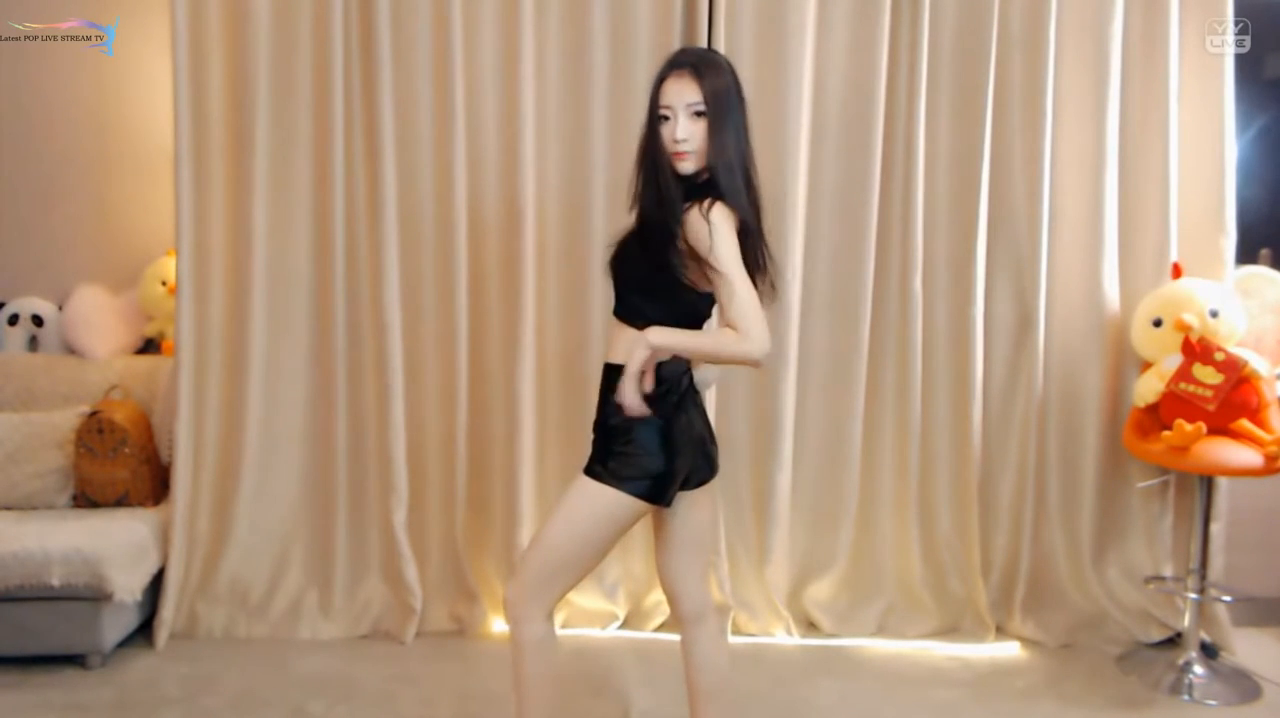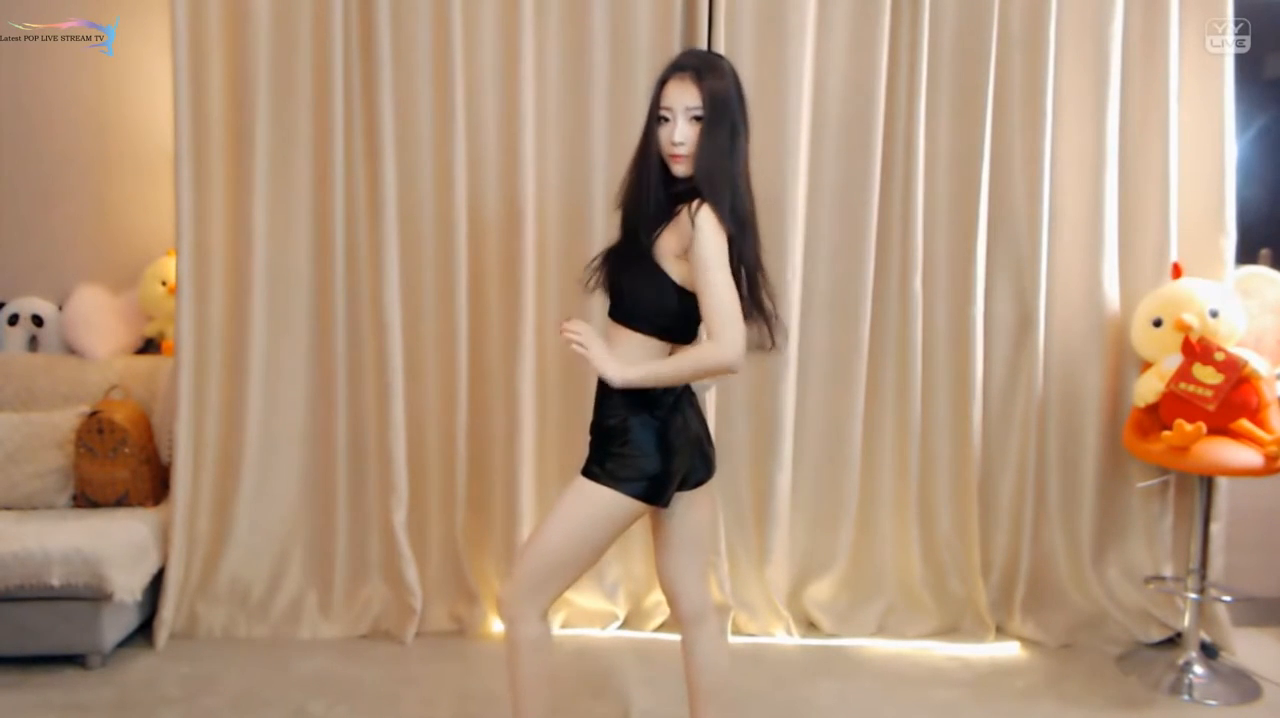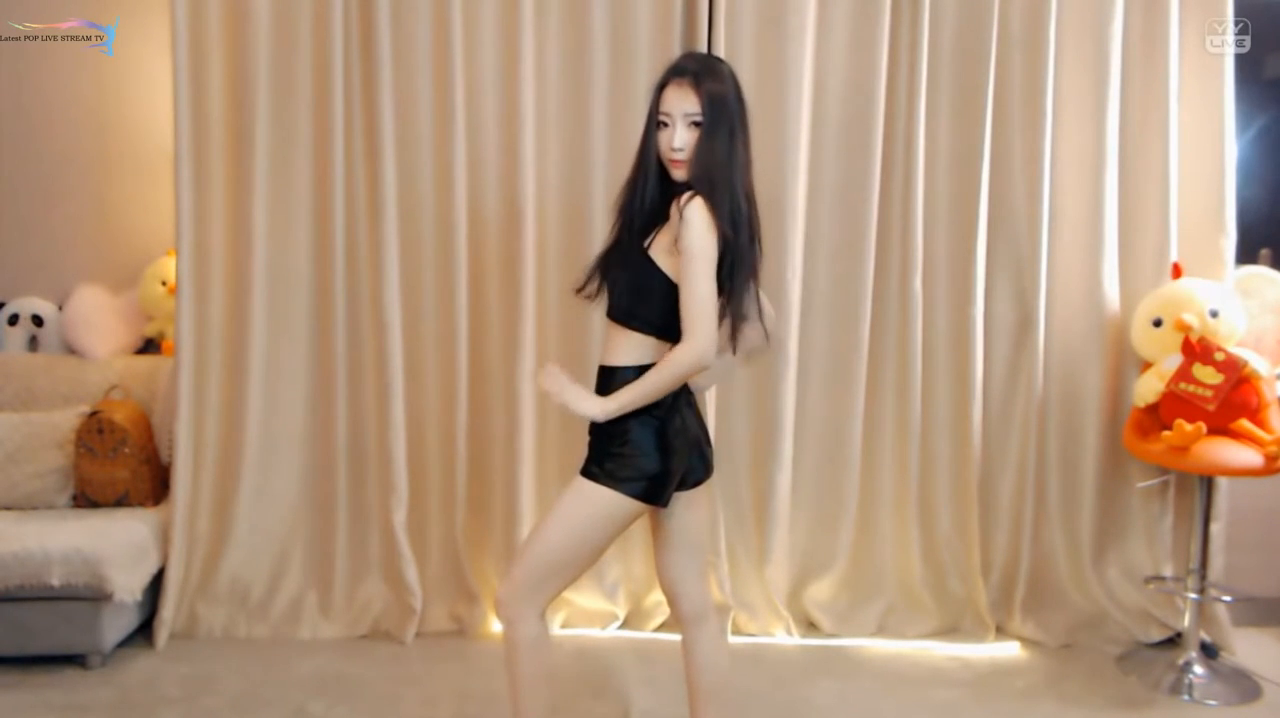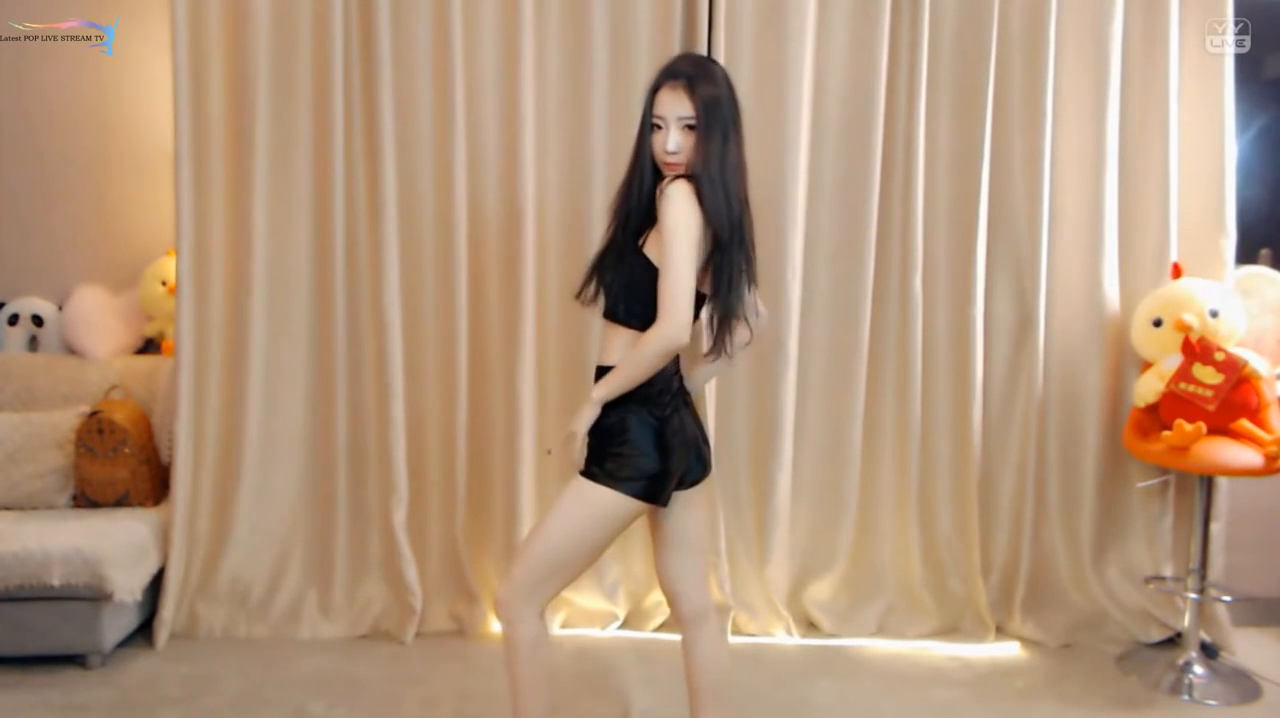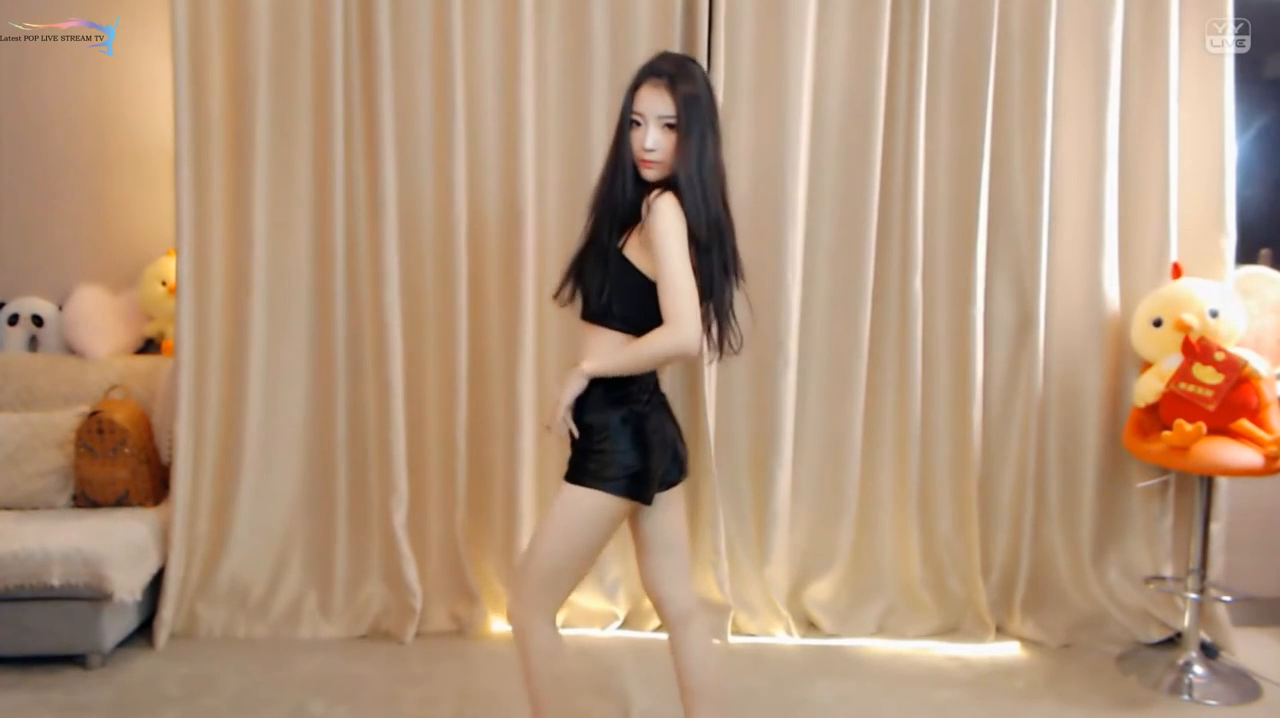
dt=0.2s
person 1, frame 1
left shoulder: (709, 215)
right shoulder: (687, 207)
left elbow: (754, 340)
right elbow: (741, 312)
left wrist: (656, 341)
right wrist: (670, 362)
left hip: (639, 434)
right hip: (678, 424)
left knee: (526, 599)
right knee: (693, 602)
person 1, frame 2
left shoulder: (702, 217)
right shoulder: (684, 211)
left elbow: (725, 350)
right elbow: (754, 318)
left wrist: (622, 368)
right wrist: (670, 373)
left hip: (639, 434)
right hip: (678, 428)
left knee: (519, 598)
right knee: (692, 602)
person 1, frame 3
left shoulder: (694, 208)
right shoulder: (686, 209)
left elbow: (696, 346)
right elbow: (757, 317)
left wrist: (604, 404)
right wrist: (688, 385)
left hip: (638, 437)
right hip: (676, 429)
left knee: (518, 598)
right knee: (692, 603)
person 1, frame 4
left shoulder: (678, 197)
right shoulder: (705, 212)
left elbow: (673, 330)
right elbow: (750, 316)
left wrist: (596, 401)
right wrist: (687, 374)
left hip: (636, 433)
right hip: (671, 425)
left knee: (516, 598)
right knee: (693, 602)
person 1, frame 5
left shoulder: (662, 208)
right shoulder: (651, 208)
left elbow: (686, 335)
right elbow: (704, 322)
left wrist: (587, 369)
left hip: (618, 432)
right hip: (643, 426)
left knee: (529, 607)
right knee: (678, 603)
